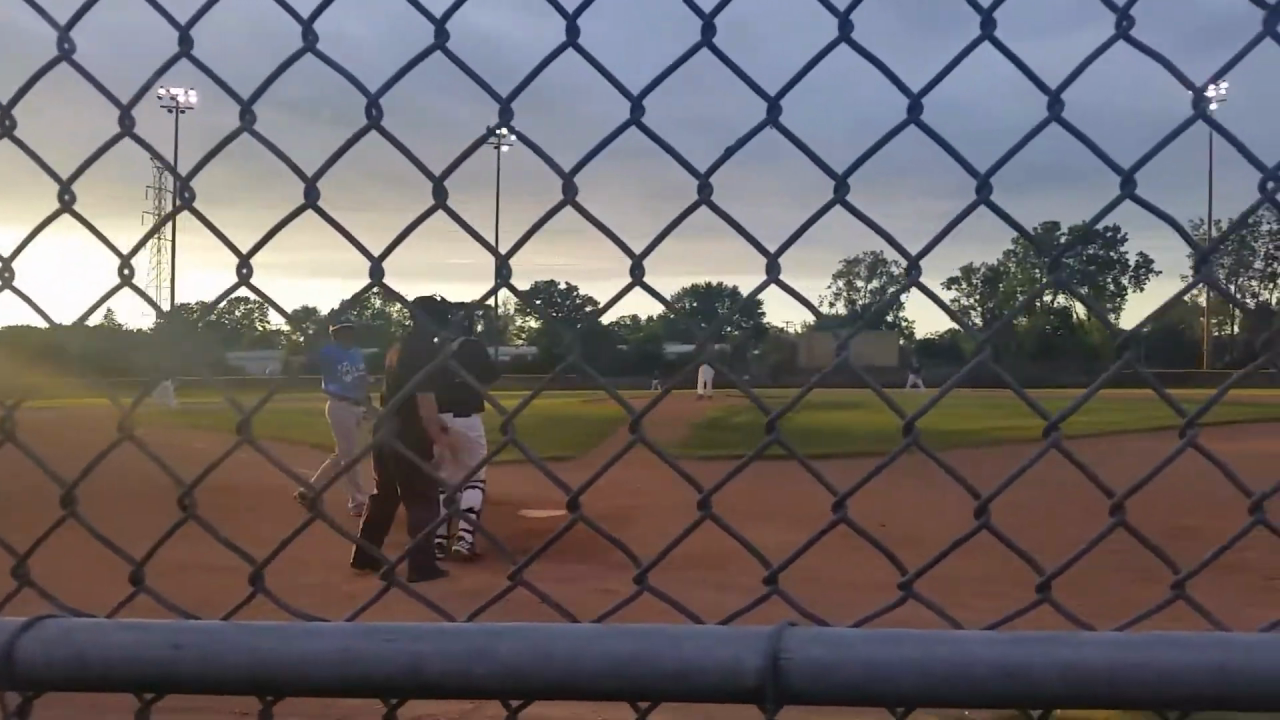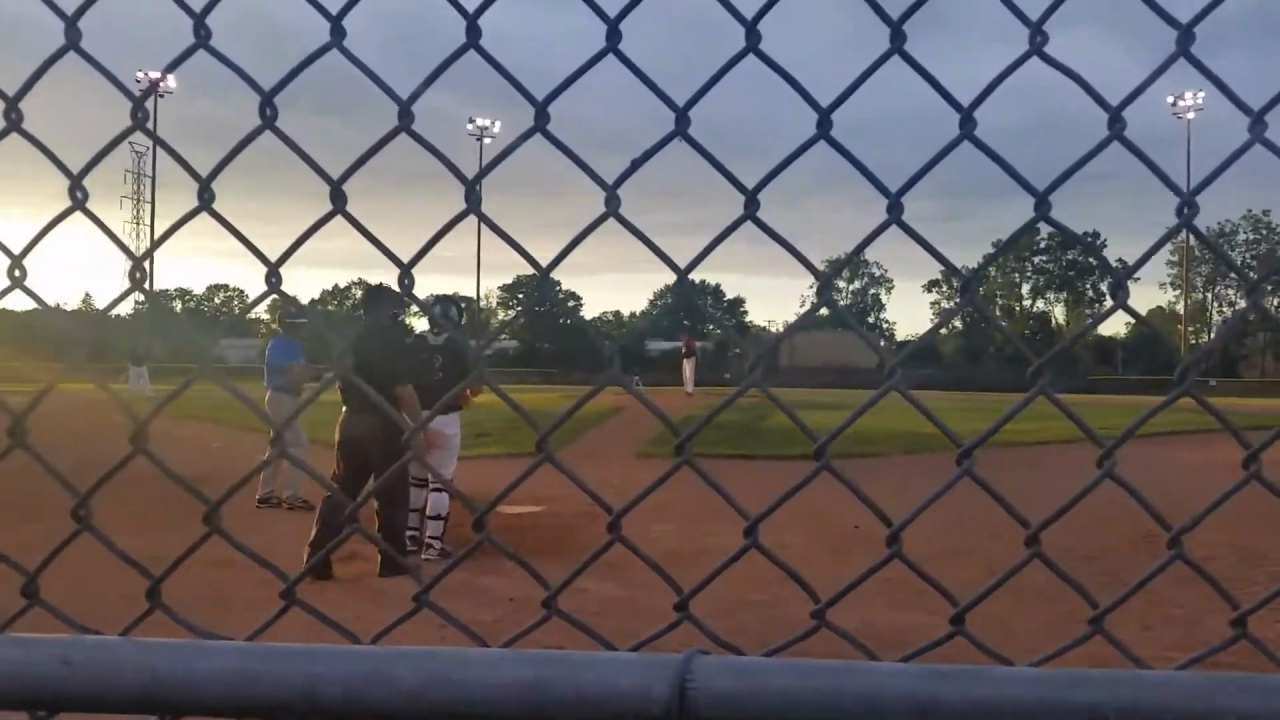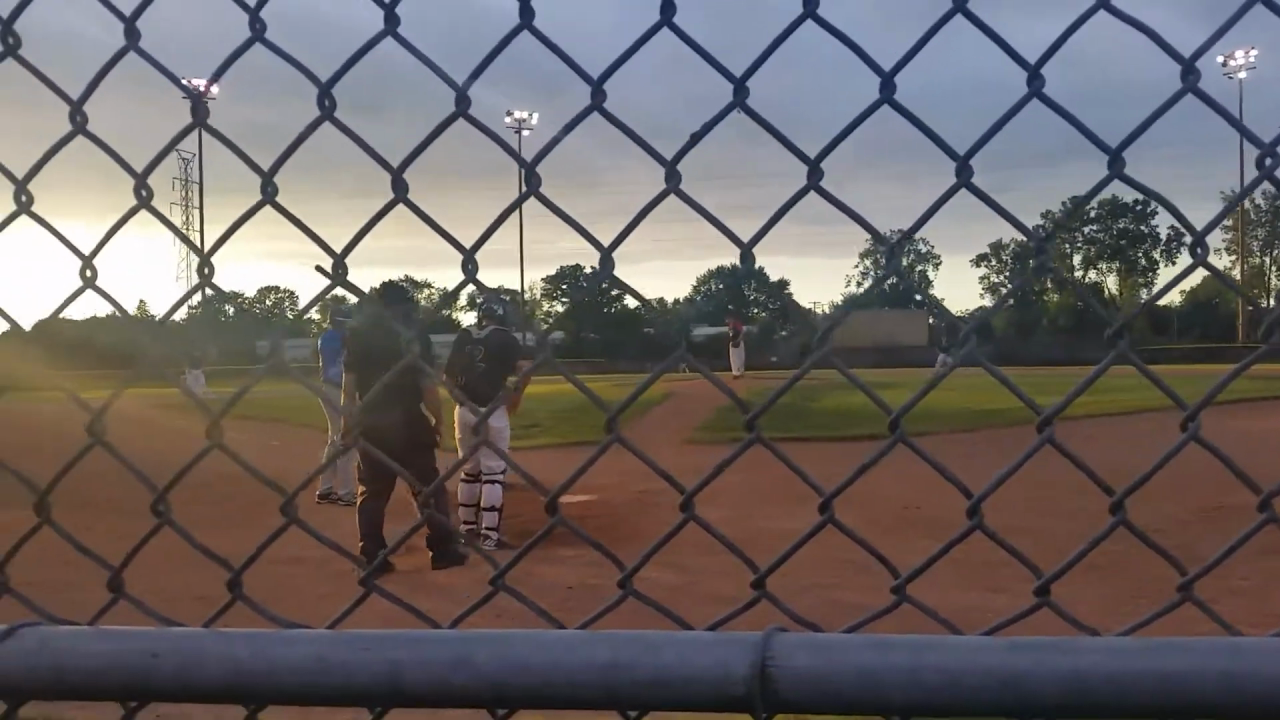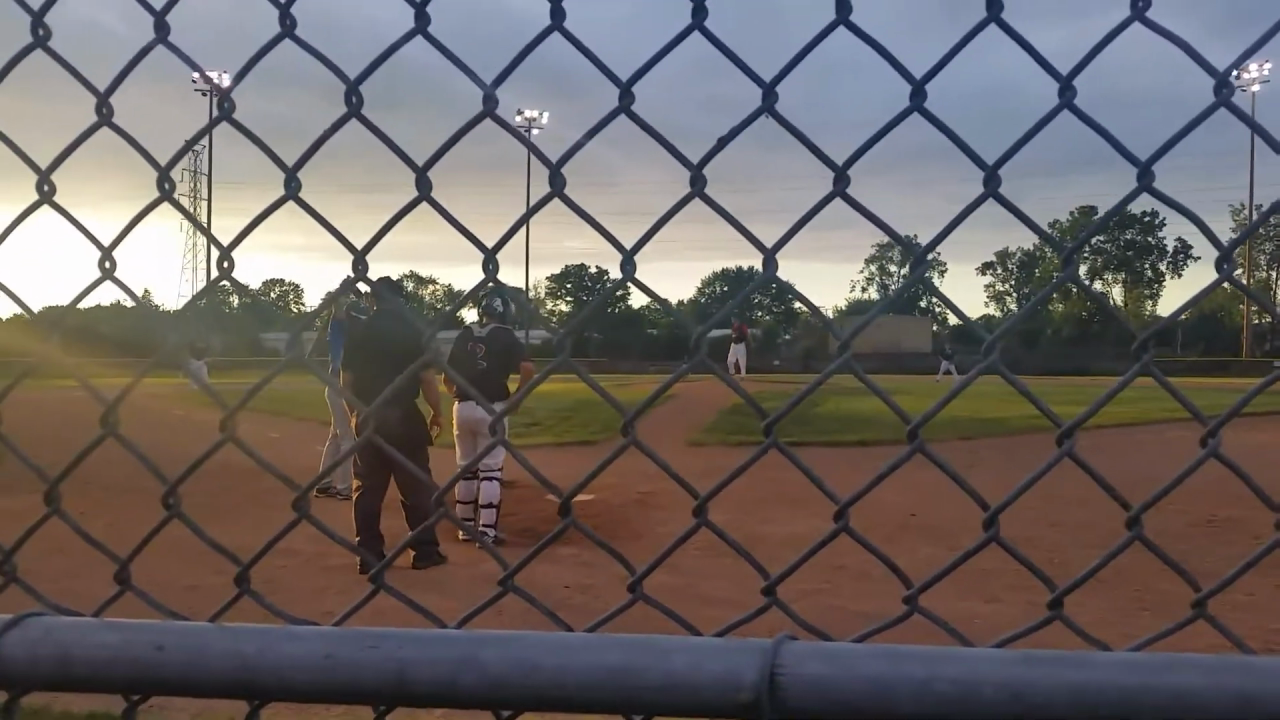
dt=0.5s
person 1, frame 1
left shoulder: (398, 346)
right shoulder: (427, 350)
right elbow: (425, 399)
left wrist: (439, 428)
right wrist: (437, 440)
left hip: (385, 425)
right hip: (408, 431)
left knee: (383, 494)
right knee: (422, 500)
left ankle: (365, 555)
right ankle: (421, 564)
person 1, frame 2
left shoulder: (348, 340)
right shoulder: (393, 341)
left elbow: (342, 383)
right elbow: (403, 392)
left hip: (350, 422)
right hip: (383, 426)
left knee: (340, 492)
right knee: (392, 495)
left ankle: (317, 560)
right ankle: (392, 561)
person 1, frame 3
left shoulder: (360, 336)
right shoulder: (414, 334)
left elbow: (349, 385)
right elbow: (427, 384)
left wrist: (348, 423)
right wrist: (437, 420)
left hip: (370, 421)
right hip: (407, 420)
left knee: (371, 492)
right knee: (427, 488)
left ankle: (372, 559)
right ankle: (443, 551)
person 1, frame 4
left shoulder: (357, 333)
right shoulder: (412, 330)
left elbow: (347, 382)
right elbow: (427, 378)
left wrist: (357, 414)
right wrist: (436, 413)
left hip: (367, 417)
right hip: (403, 416)
left knee: (368, 488)
right knee: (417, 486)
left ankle: (369, 555)
right ankle: (425, 550)
person 2, frame 1
right shoulder: (474, 347)
right elbow: (492, 378)
left hip: (441, 421)
right hip: (468, 421)
left knee: (445, 482)
right knee: (473, 480)
left ankle: (439, 542)
right ankle: (465, 538)
person 2, frame 2
left shoulder: (415, 344)
right shoulder: (459, 346)
right wrist: (466, 393)
right hip: (445, 419)
left knee: (415, 478)
right knee: (440, 481)
left ankle: (411, 537)
right ankle: (433, 544)
person 2, frame 3
left shoulder: (462, 337)
right shoulder: (505, 338)
left elbow: (448, 376)
right elbow: (523, 367)
right wrist: (516, 395)
left hip: (464, 411)
right hip: (493, 412)
left knee: (468, 471)
right knee: (493, 473)
left ankle: (467, 528)
right ankle: (489, 535)
person 2, frame 4
left shoulder: (464, 335)
right shoulder: (506, 336)
left elbow: (448, 376)
right elbow: (528, 368)
right wrist: (518, 396)
left hip: (462, 408)
right hip: (491, 409)
left knee: (466, 468)
right knee: (491, 470)
left ankle: (466, 526)
right ankle: (487, 531)
person 3, frame 1
left shoulder: (358, 354)
right shoulder: (329, 352)
left wrist: (367, 404)
left hip: (356, 407)
right hip: (340, 408)
left knee: (343, 455)
right knee: (351, 455)
left ankle: (310, 491)
right ankle: (358, 502)
person 3, frame 2
left shoulder: (294, 344)
right shoulder: (278, 345)
left elbow: (299, 371)
right elbow: (292, 373)
left hip: (288, 399)
right hip: (281, 398)
left knee: (278, 447)
right knee: (297, 443)
left ankle: (265, 494)
right ankle: (292, 495)
person 3, frame 3
left shoulder: (339, 339)
right shoulder: (329, 336)
left hip: (339, 394)
right hip: (334, 394)
left knee: (335, 442)
right knee: (345, 442)
left ankle: (325, 490)
right ankle: (345, 493)
person 3, frame 4
left shoulder: (349, 332)
right shoulder: (337, 328)
right elbow: (339, 308)
right wrist: (344, 298)
right hip: (340, 388)
left knee: (336, 436)
right knee: (348, 437)
left ankle: (324, 484)
right ankle: (345, 487)
